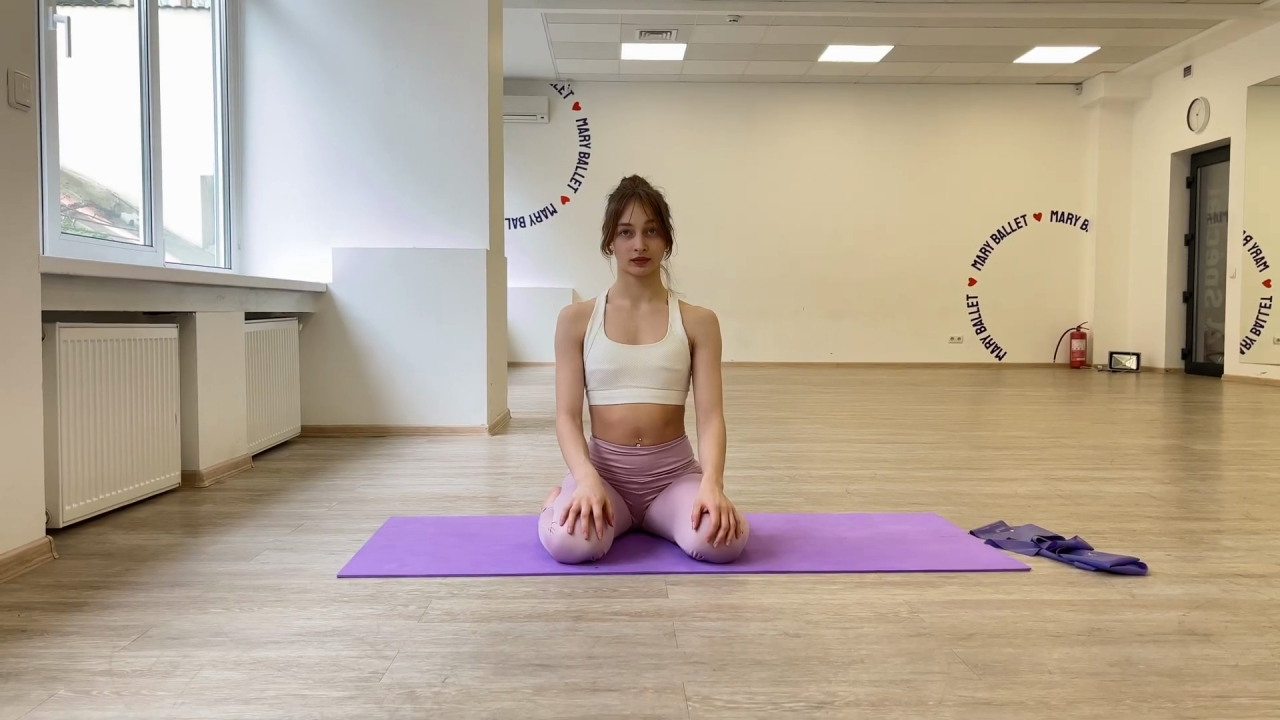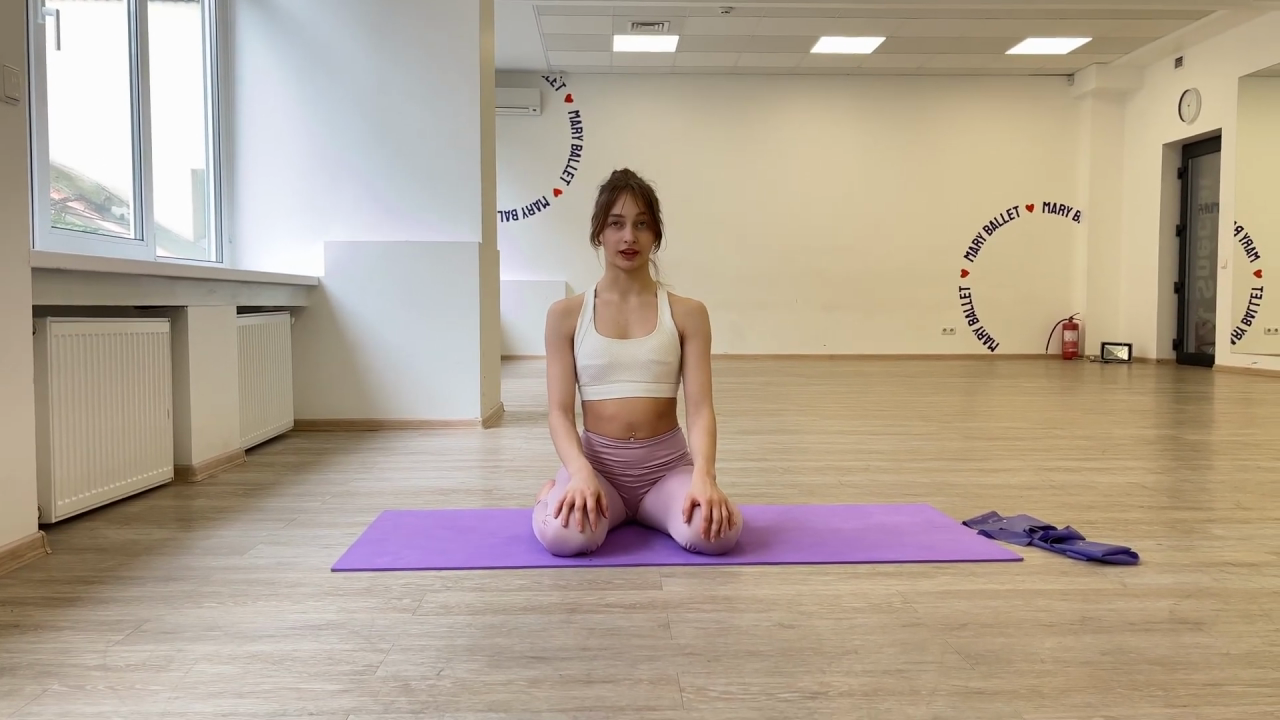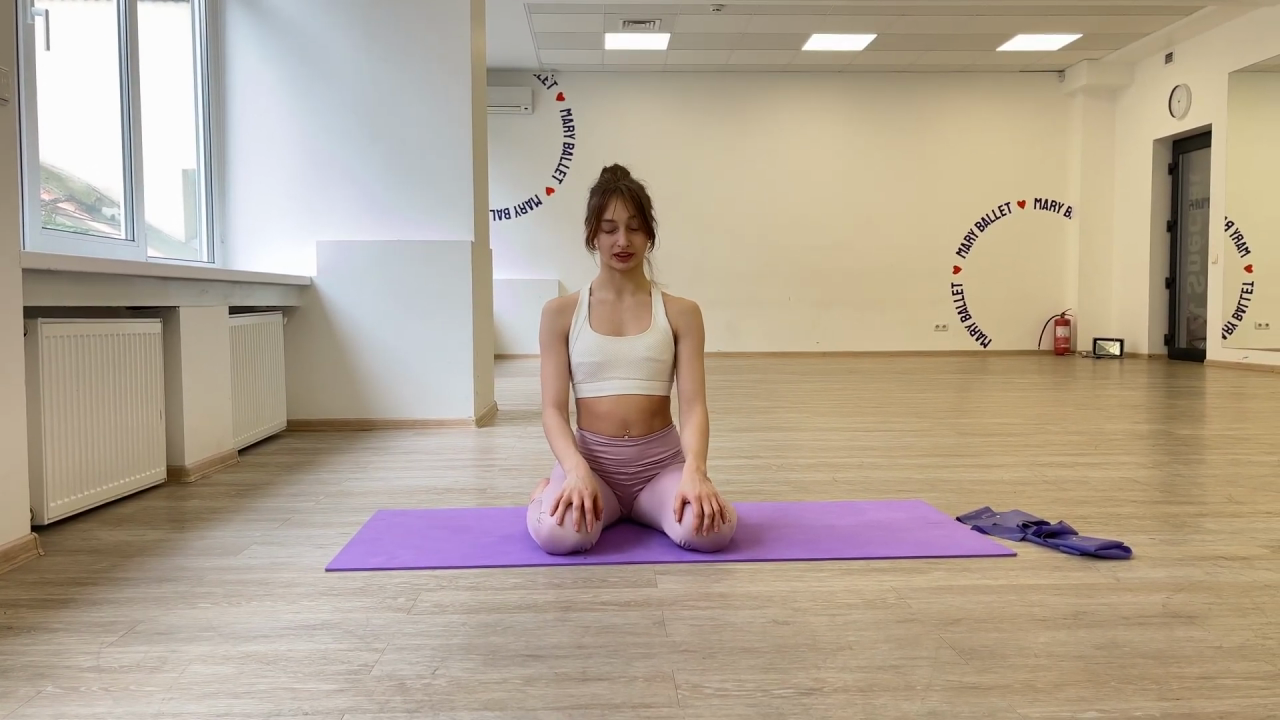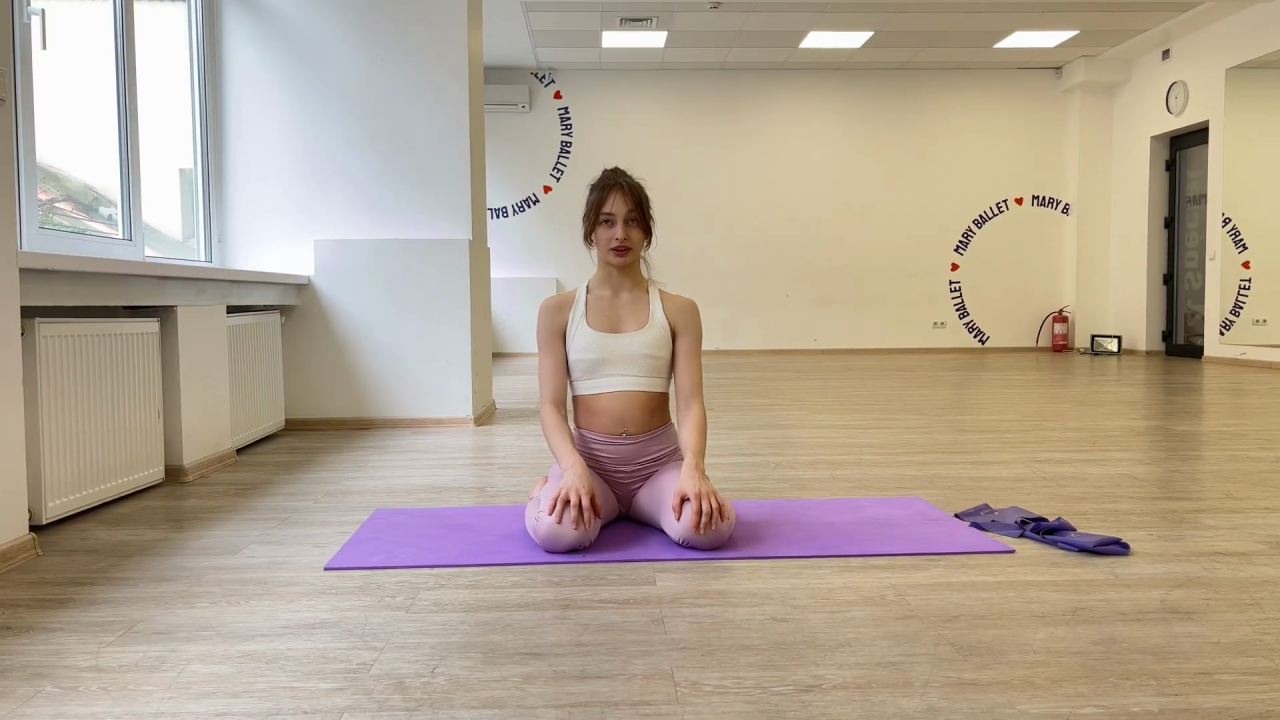
dt=1s
person 1, frame 1
left shoulder: (698, 322)
right shoulder: (576, 320)
left elbow: (710, 415)
right elbow: (567, 415)
left wrist: (711, 483)
right wrist: (587, 480)
left hip: (674, 471)
right hip: (603, 468)
left knee: (721, 542)
right knee: (567, 543)
left ankle: (647, 516)
person 1, frame 2
left shoulder: (688, 313)
right shoulder: (566, 314)
left elbow: (700, 407)
right elbow: (560, 410)
left wrist: (703, 474)
right wrist: (580, 473)
left hip: (667, 463)
right hip: (596, 460)
left knee: (715, 533)
right knee: (561, 535)
left ankle: (641, 508)
person 1, frame 3
left shoulder: (681, 313)
right shoulder: (561, 313)
left elbow: (693, 406)
right elbow: (554, 408)
left wrist: (694, 471)
right wrist: (576, 471)
left hip: (661, 460)
right hip: (591, 458)
left knee: (710, 531)
right knee: (556, 534)
left ankle: (638, 506)
person 1, frame 4
left shoulder: (679, 310)
right shoulder: (557, 310)
left elbow: (690, 402)
right elbow: (551, 405)
left wrist: (693, 468)
right wrist: (573, 469)
left hip: (659, 459)
right hip: (588, 457)
left knee: (709, 529)
right knee: (555, 532)
left ankle: (636, 504)
right ankle: (549, 490)
